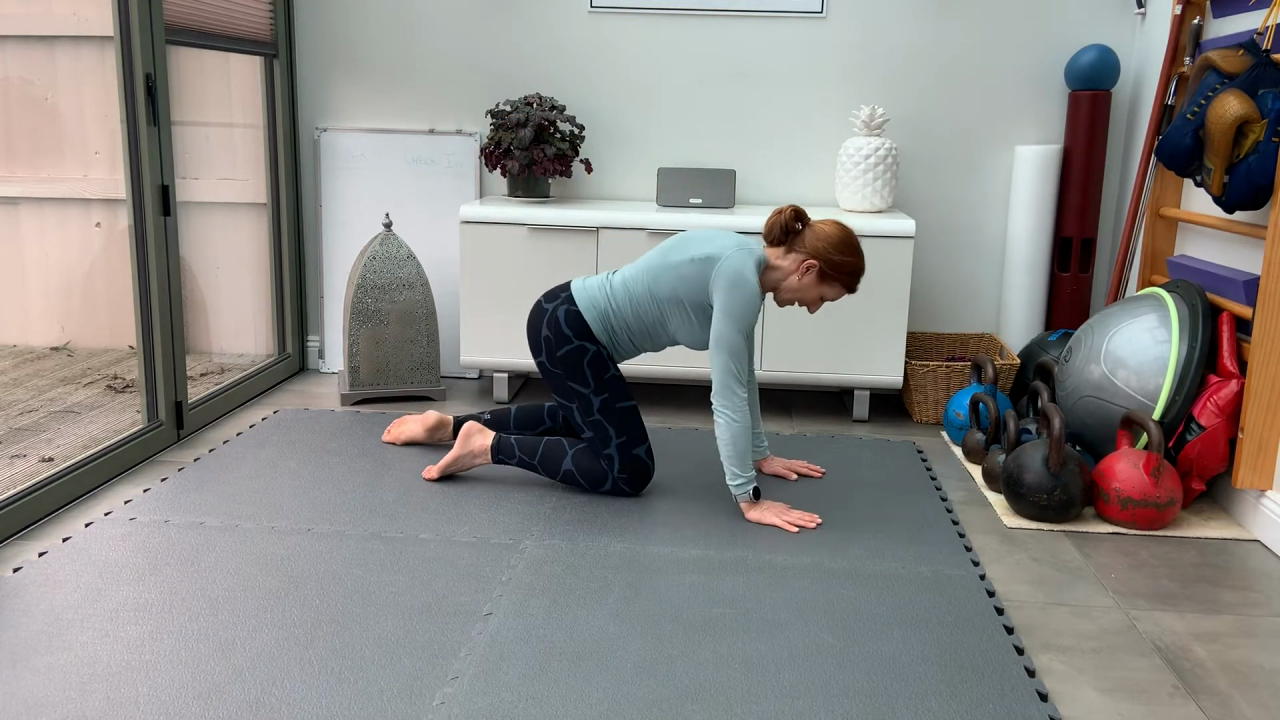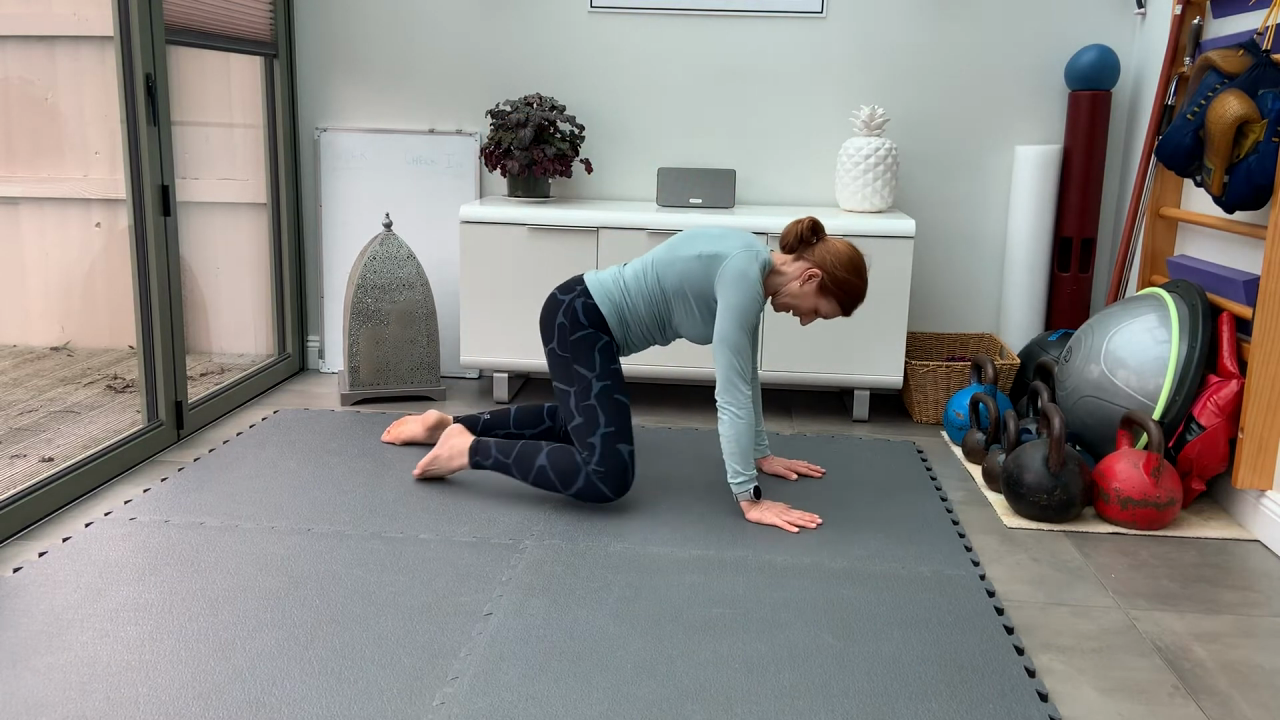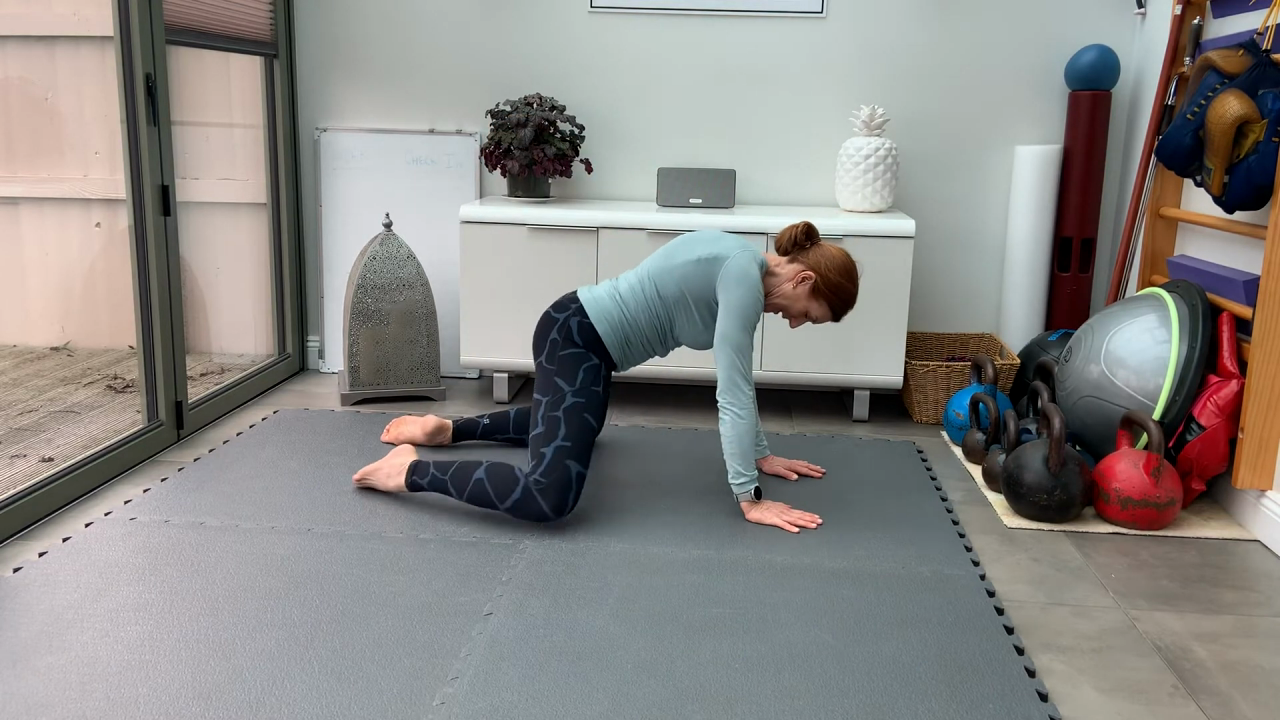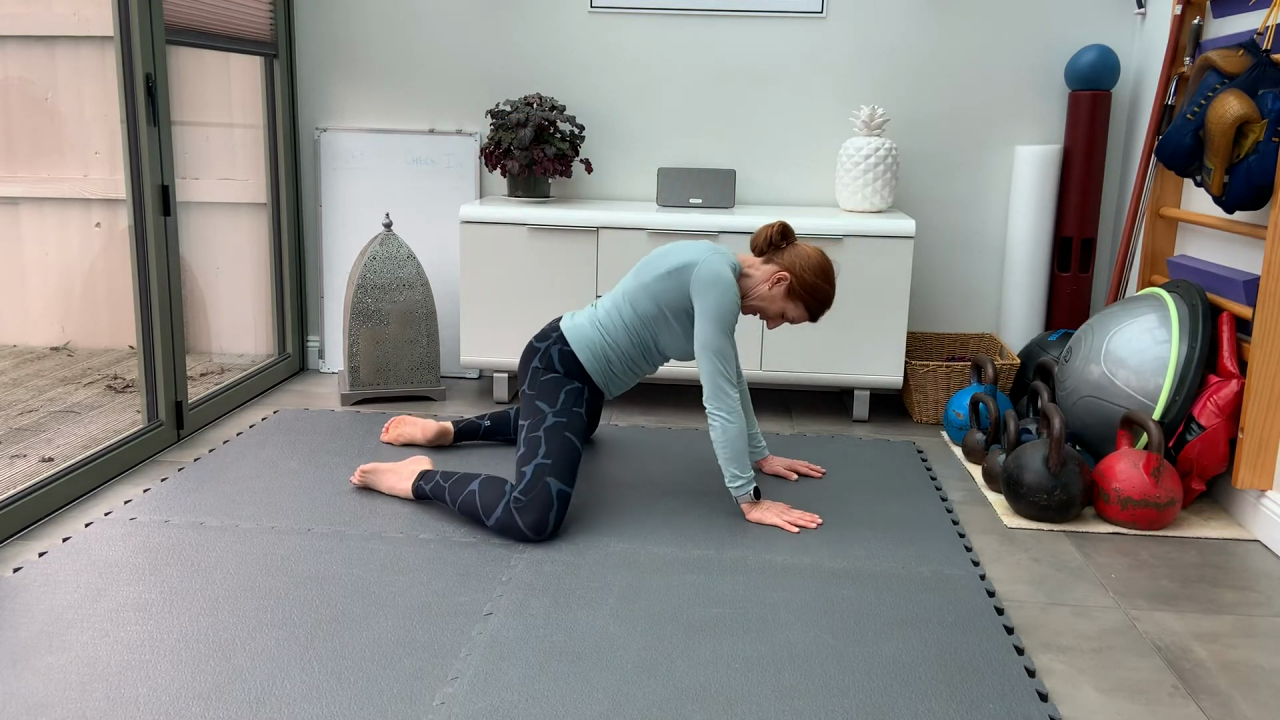
dt=0.4s
person 1, frame 1
left shoulder: (747, 266)
right shoulder: (740, 276)
left elbow: (743, 374)
right elbow: (727, 395)
left wrist: (759, 453)
right wrist: (749, 499)
left hip: (574, 323)
right hip: (565, 329)
left knee: (583, 418)
right knee: (630, 470)
left ankle: (452, 426)
right ankle: (489, 446)
person 1, frame 2
left shoulder: (754, 269)
right shoulder: (745, 273)
left elbow: (745, 374)
right elbow: (731, 391)
left wrist: (761, 453)
right wrist: (749, 498)
left hip: (586, 318)
right hip: (579, 319)
left knee: (582, 421)
right knee: (606, 477)
left ankle: (454, 424)
right ankle: (467, 451)
person 1, frame 3
left shoulder: (740, 267)
right shoulder: (744, 276)
left elbow: (739, 379)
right elbow: (732, 393)
left wrist: (761, 454)
right wrist: (749, 499)
left hip: (582, 334)
right hip: (575, 339)
left knee: (572, 425)
right knee: (550, 496)
left ankle: (446, 429)
right ankle: (413, 471)
person 1, frame 4
left shoulder: (720, 270)
right shoulder: (717, 278)
left elbow: (730, 375)
right elbow: (719, 397)
left wrist: (760, 454)
right wrist: (749, 499)
left hip: (575, 362)
right hip: (559, 366)
left knee: (578, 429)
right knee: (533, 518)
left ankle: (447, 430)
right ankle: (421, 479)
